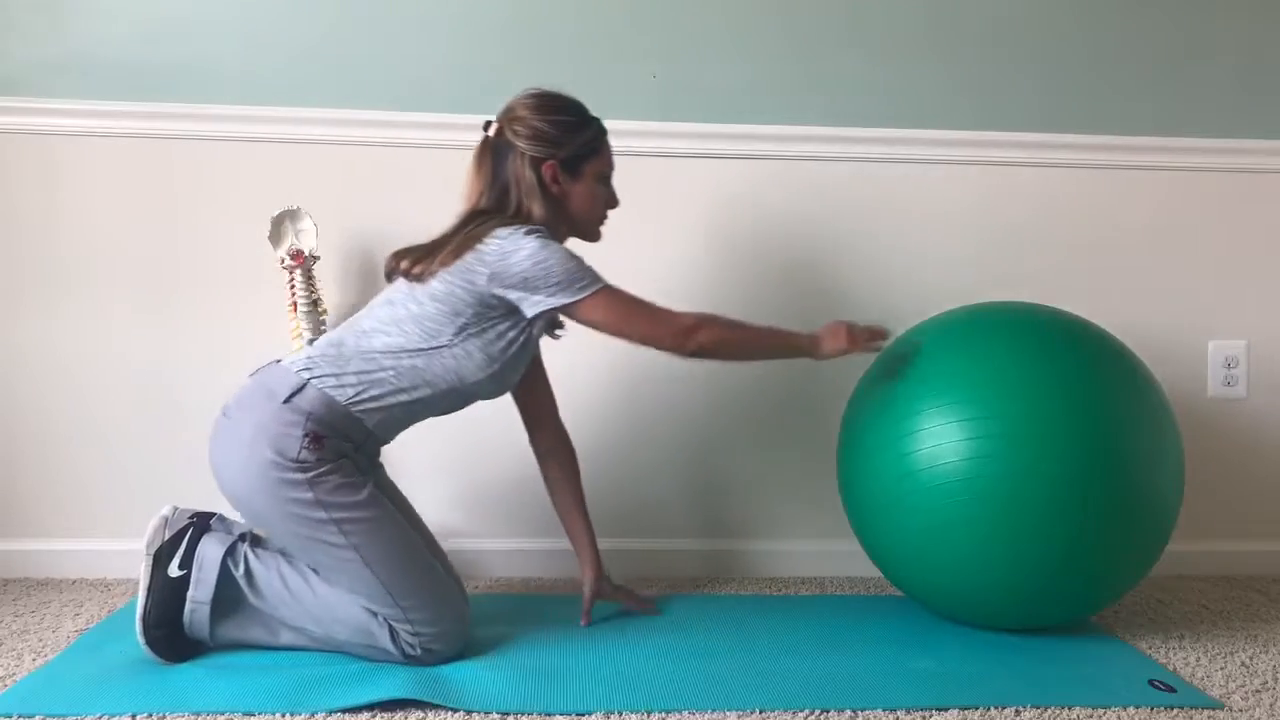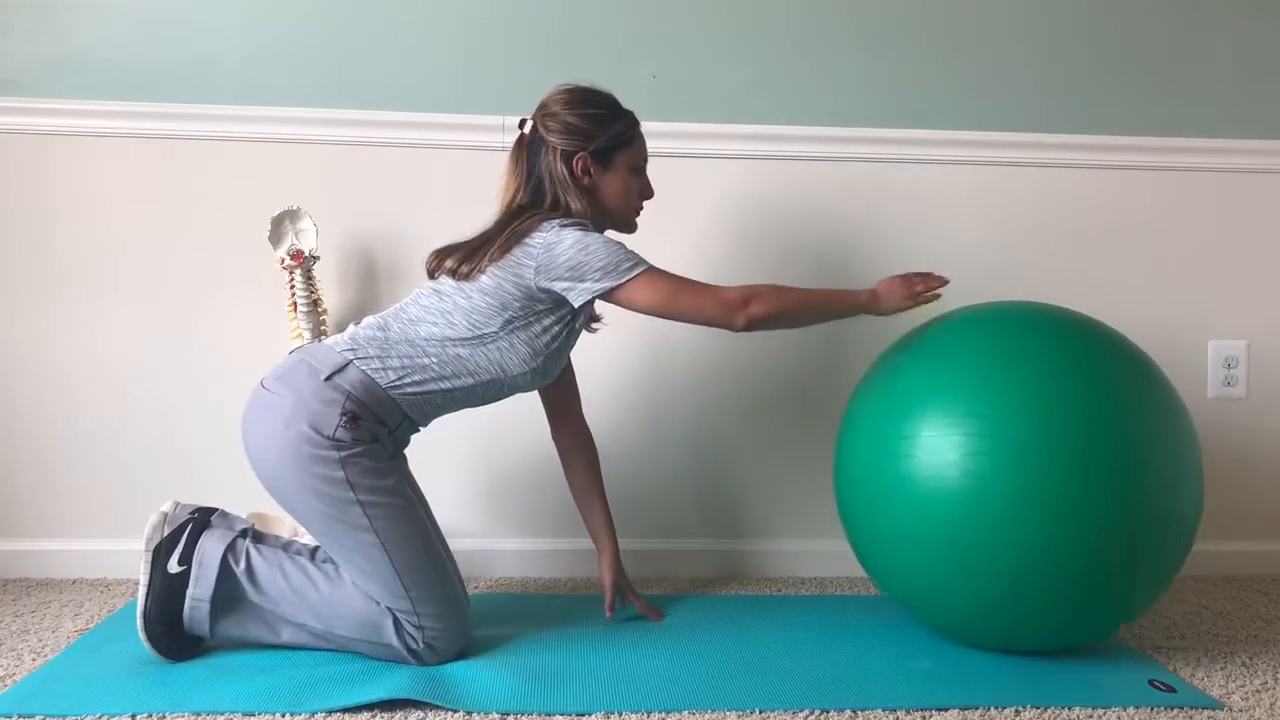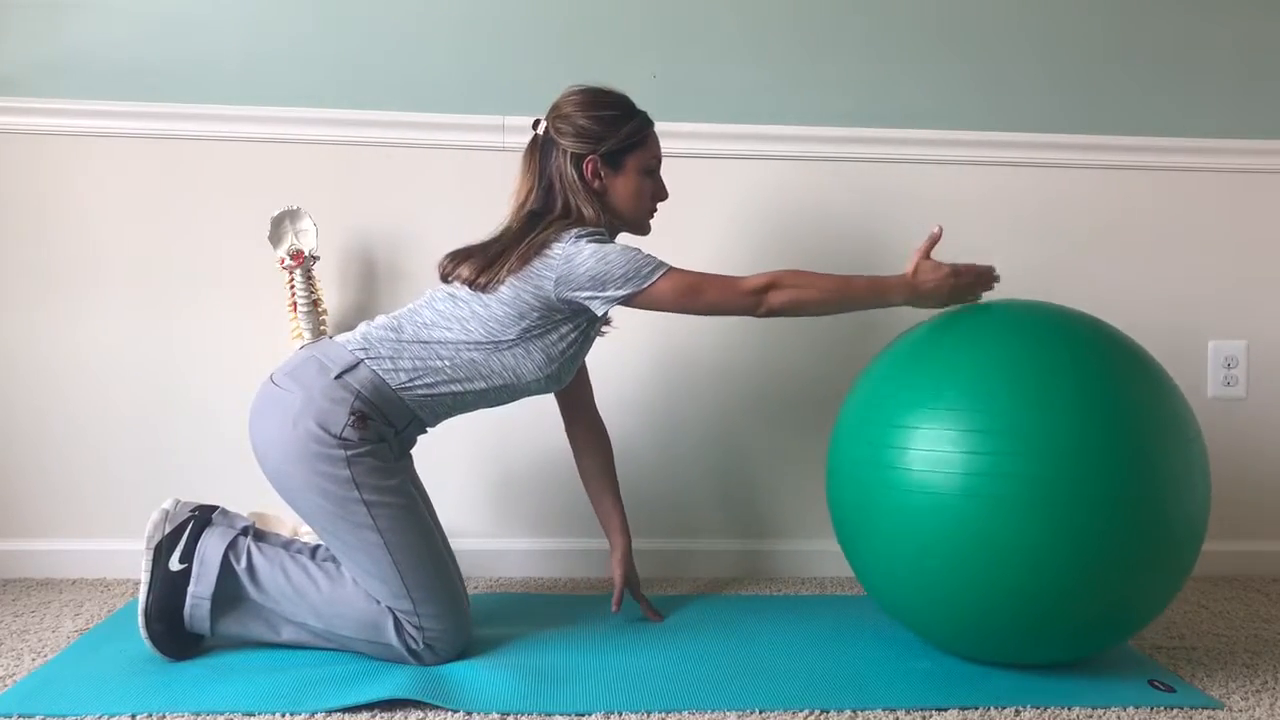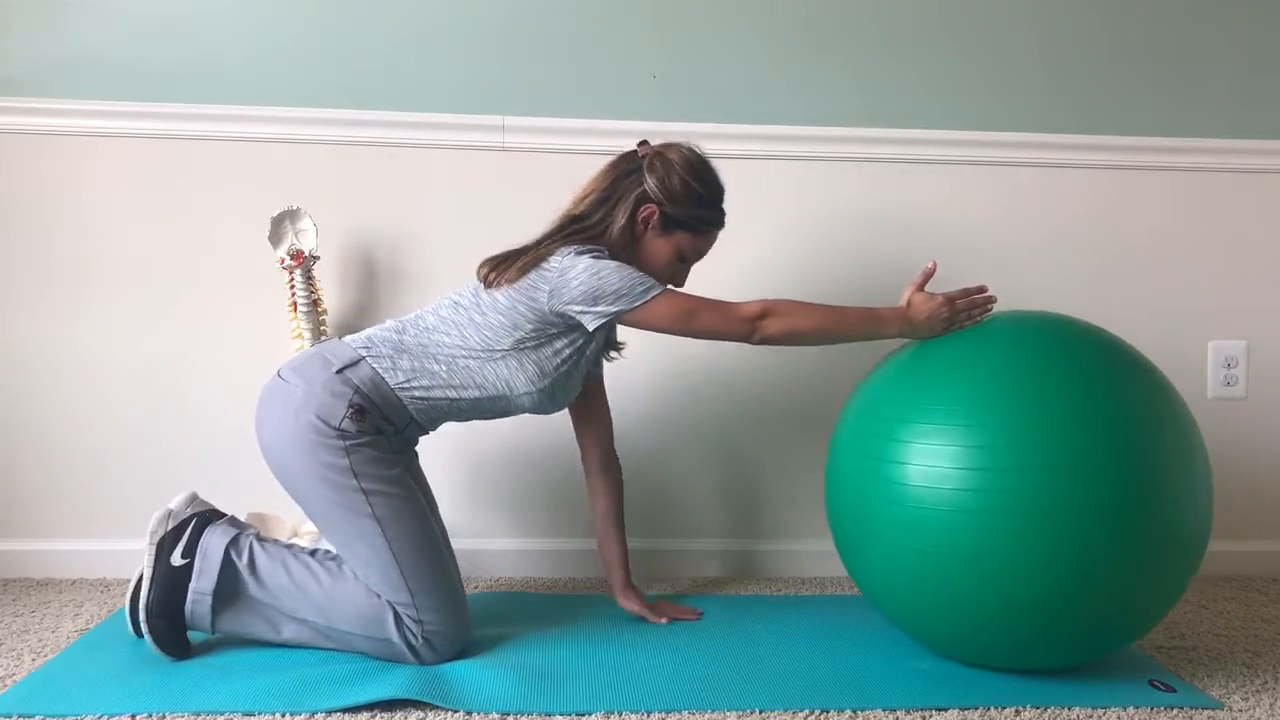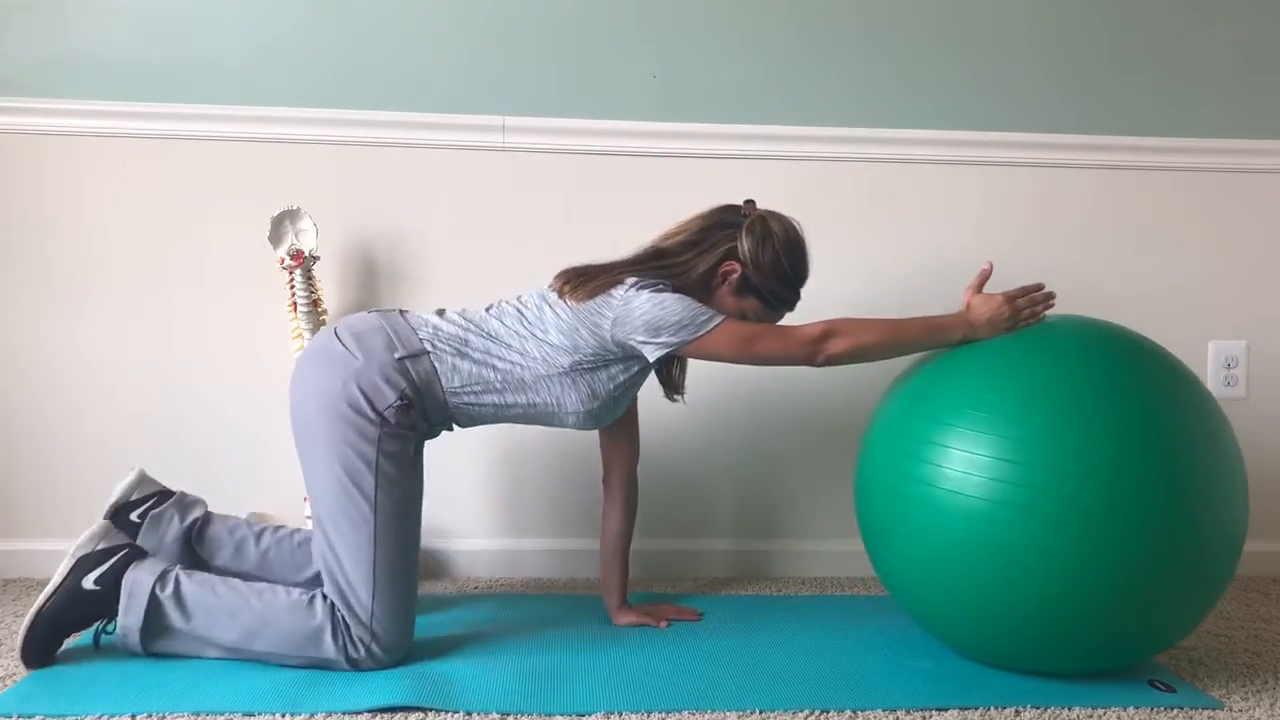
dt=1s
person 1, frame 1
left shoulder: (511, 263)
right shoulder: (519, 255)
left elbow: (548, 436)
right elbow: (681, 333)
left wrist: (592, 566)
right wrist: (814, 342)
left hip: (295, 436)
right hip: (281, 442)
left knee: (430, 599)
right knee: (432, 630)
left ankle: (216, 549)
right ankle: (207, 583)
person 1, frame 2
left shoulder: (547, 260)
right shoulder: (566, 248)
left elbow: (570, 427)
right elbow: (737, 309)
left wrist: (609, 560)
right wrist: (874, 299)
left hip: (325, 418)
right hip: (315, 421)
left knee: (422, 598)
right knee: (433, 631)
left ankle: (216, 549)
right ankle: (208, 576)
person 1, frame 3
left shoulder: (559, 261)
right shoulder: (586, 260)
left elbow: (582, 421)
right elbow: (760, 295)
left wrist: (622, 550)
right wrist: (910, 289)
left hip: (328, 409)
right hip: (324, 419)
left knee: (412, 590)
right knee: (436, 631)
left ankle: (215, 544)
right ankle: (207, 573)
person 1, frame 4
left shoulder: (585, 302)
right shoulder: (587, 275)
left elbow: (597, 450)
right elbow: (756, 322)
left wrist: (623, 586)
right wrist: (905, 320)
left hip: (357, 416)
right hip: (322, 411)
left knee: (412, 595)
right knee: (432, 631)
left ankle: (211, 548)
right ankle: (202, 565)
person 1, frame 5
left shoulder: (637, 319)
right shoulder: (653, 308)
left elbow: (620, 473)
right elbow: (816, 345)
left wrist: (619, 600)
right wrist: (966, 324)
left hip: (373, 384)
right hip: (357, 385)
left knee: (360, 572)
right knee: (368, 633)
left ankle: (162, 525)
right ankle: (122, 589)
